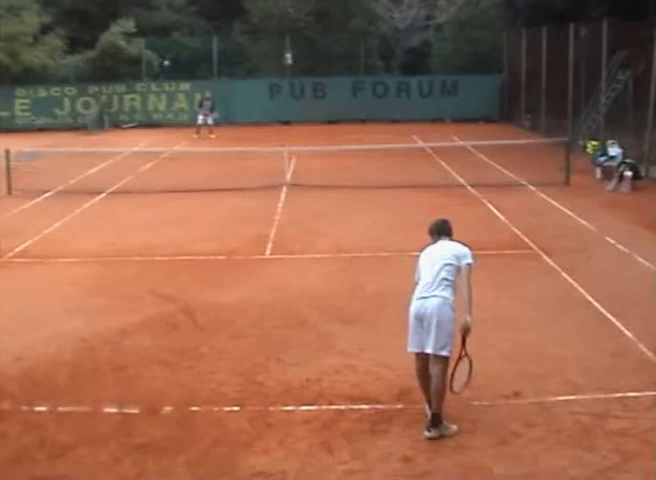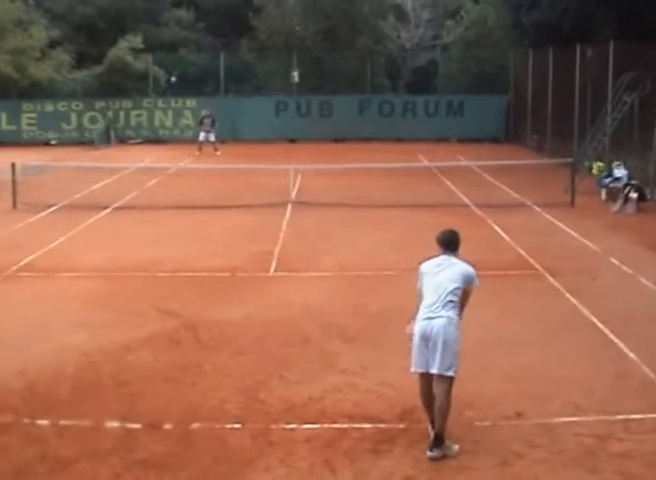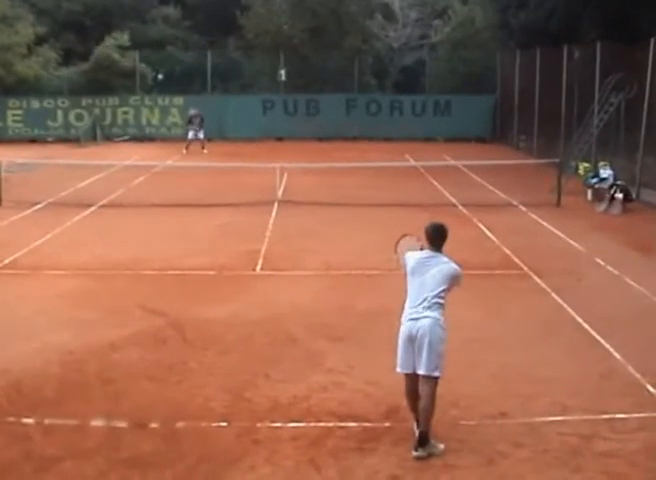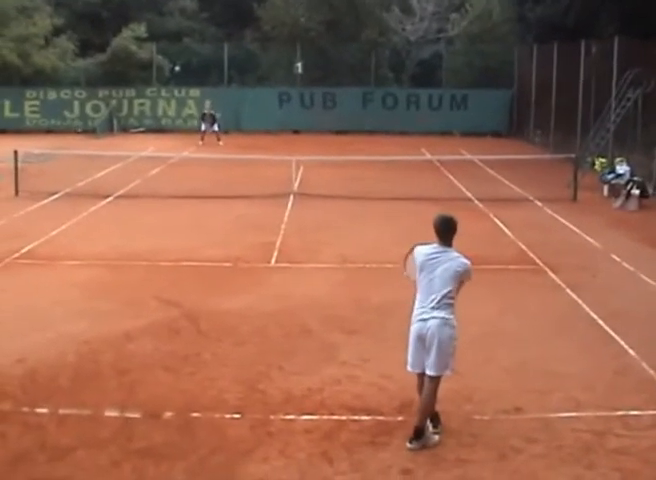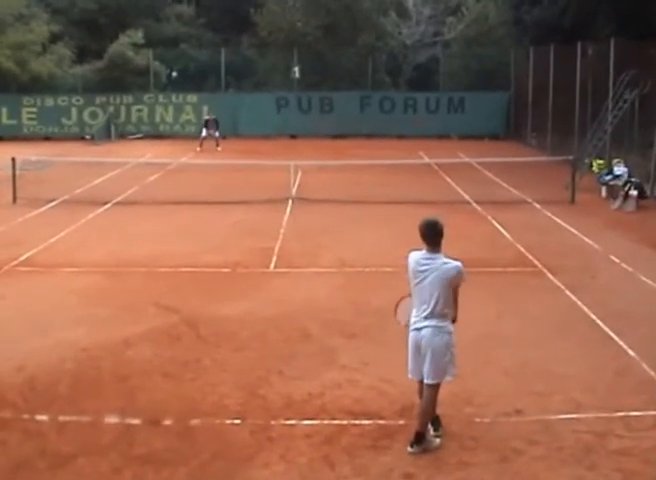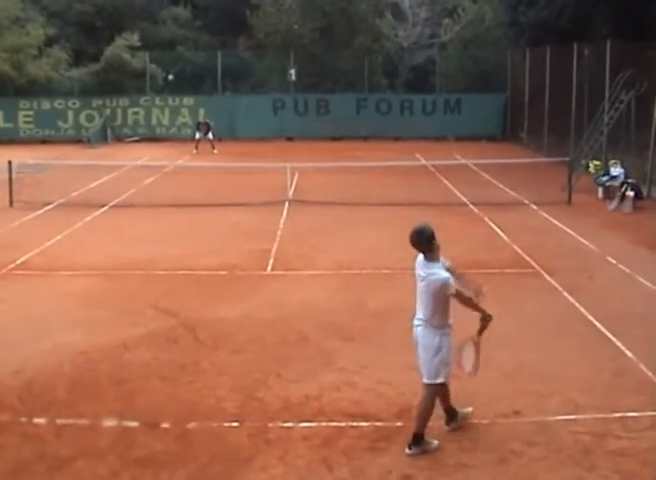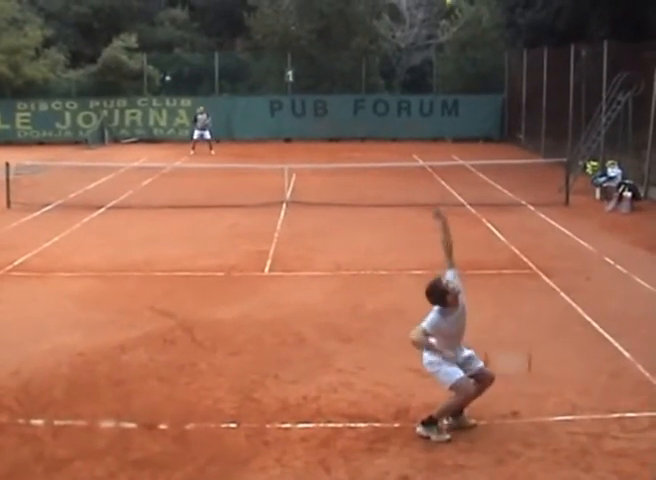
dt=0.7s
person 1, frame 1
left shoulder: (426, 252)
right shoulder: (462, 251)
right elbow: (465, 283)
right wrist: (468, 316)
left hip: (418, 303)
right hip: (440, 304)
left knee: (421, 359)
right knee: (439, 363)
left ankle: (431, 406)
right ankle: (435, 424)
person 1, frame 2
left shoulder: (425, 266)
right shoulder: (468, 271)
left hip: (423, 322)
right hip: (445, 325)
left knee: (425, 378)
right knee: (443, 383)
left ankle: (433, 426)
right ankle: (437, 443)
person 1, frame 3
left shoulder: (410, 257)
right shoulder: (453, 270)
left hip: (409, 322)
right hip: (431, 325)
left knee: (411, 379)
right knee: (428, 383)
left ankle: (419, 424)
right ankle: (423, 442)
person 1, frame 4
left shoulder: (419, 252)
right shoulder: (463, 265)
left hip: (419, 321)
right hip: (441, 324)
left knee: (422, 377)
right knee: (431, 381)
left ankle: (432, 417)
right ankle: (418, 435)
person 1, frame 5
left shoulder: (413, 259)
right shoulder: (454, 268)
right elbow: (454, 297)
left hip: (417, 328)
right hip: (438, 331)
left knee: (423, 383)
right knee: (431, 386)
left ankle: (432, 420)
right ankle: (419, 440)
person 1, frame 6
left shoulder: (423, 259)
right shoulder: (439, 278)
right elbow: (463, 298)
left wrist: (461, 277)
right wrist: (484, 314)
left hip: (426, 328)
right hip: (433, 333)
left knee: (440, 377)
right knee: (432, 387)
left ankle: (452, 415)
right ankle: (416, 442)
person 1, frame 7
left shoulder: (452, 284)
right shoulder: (438, 318)
left elbow: (449, 254)
right elbow: (415, 338)
left wrist: (444, 224)
right wrist: (439, 350)
left hip: (456, 352)
right hip: (438, 358)
left knee: (487, 378)
right knee: (467, 391)
left ankle: (455, 415)
right ankle: (428, 424)
